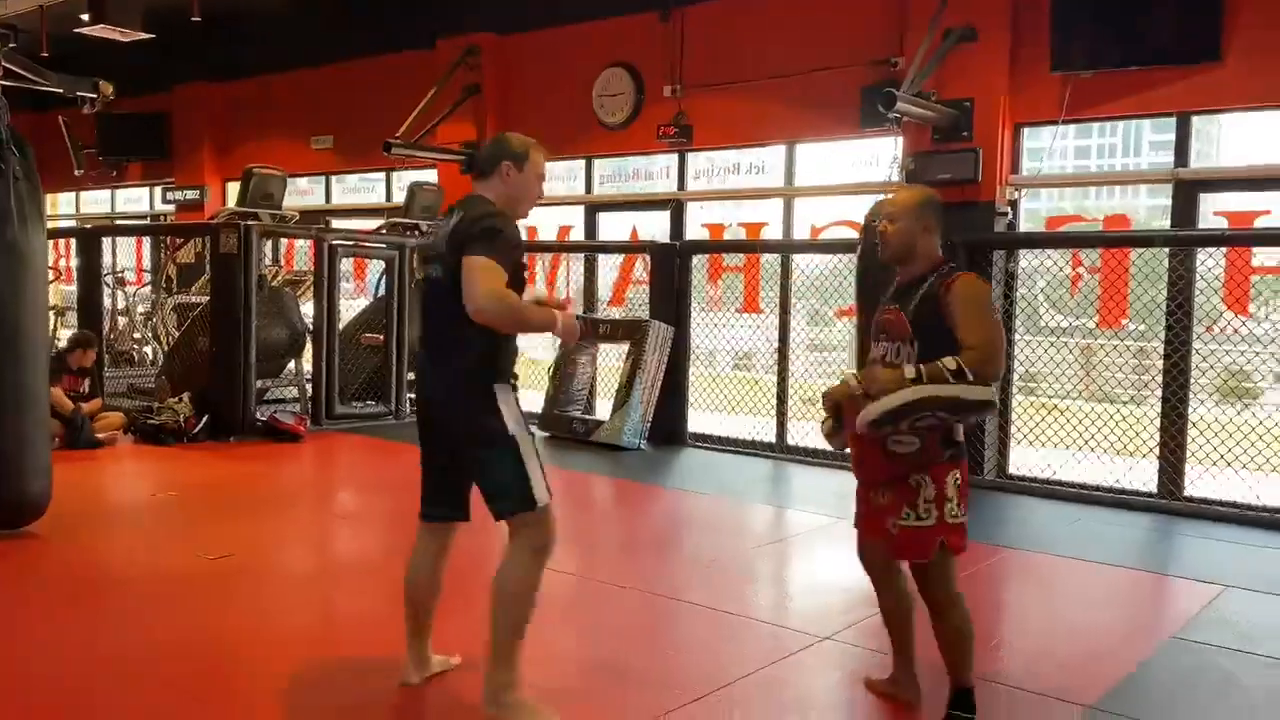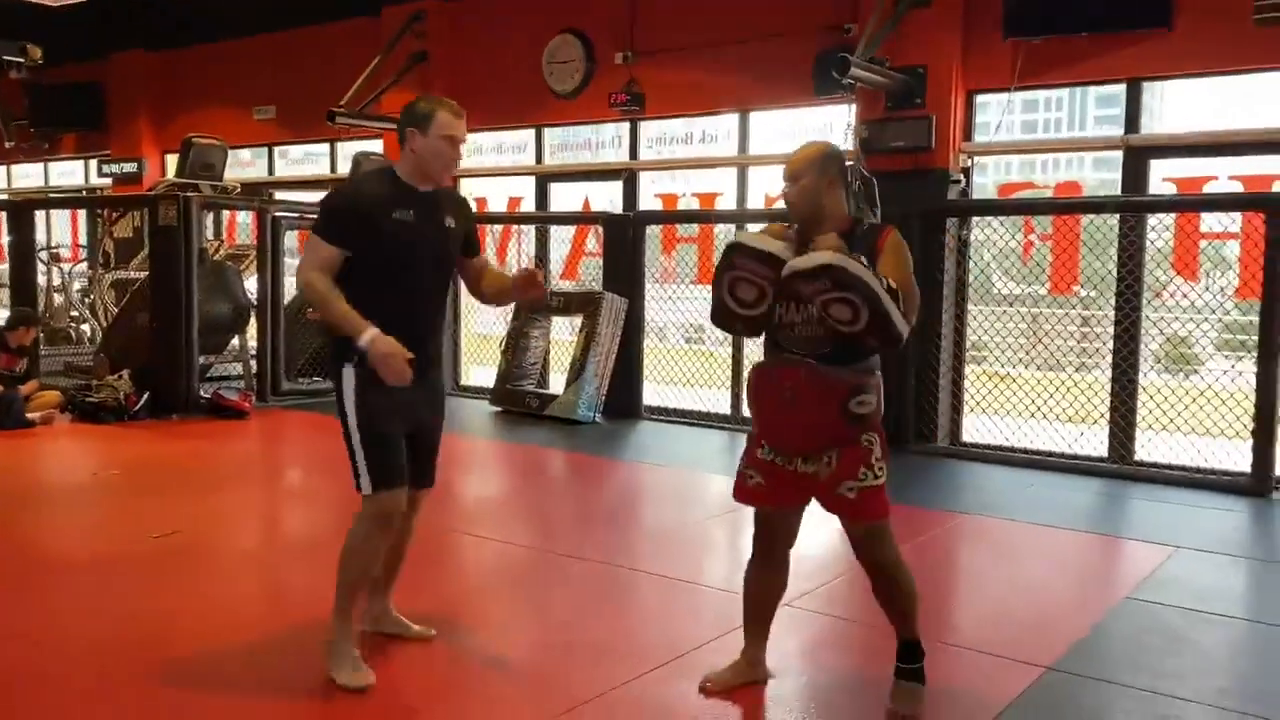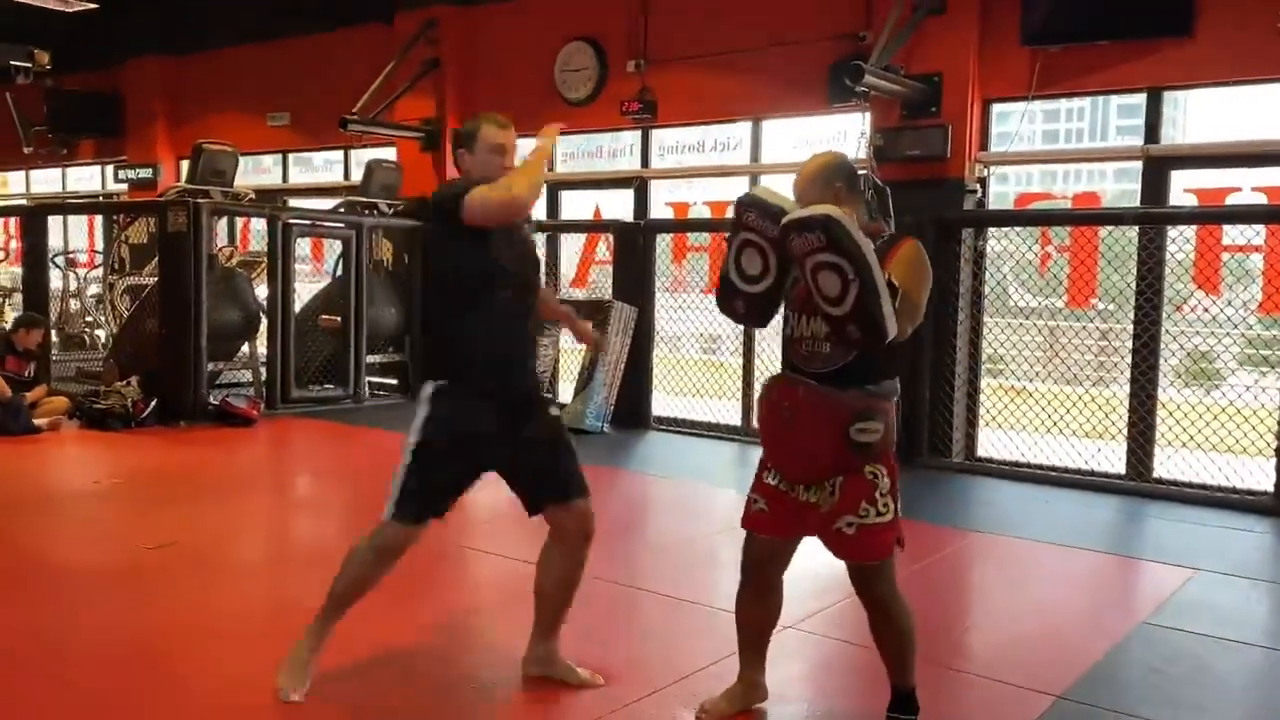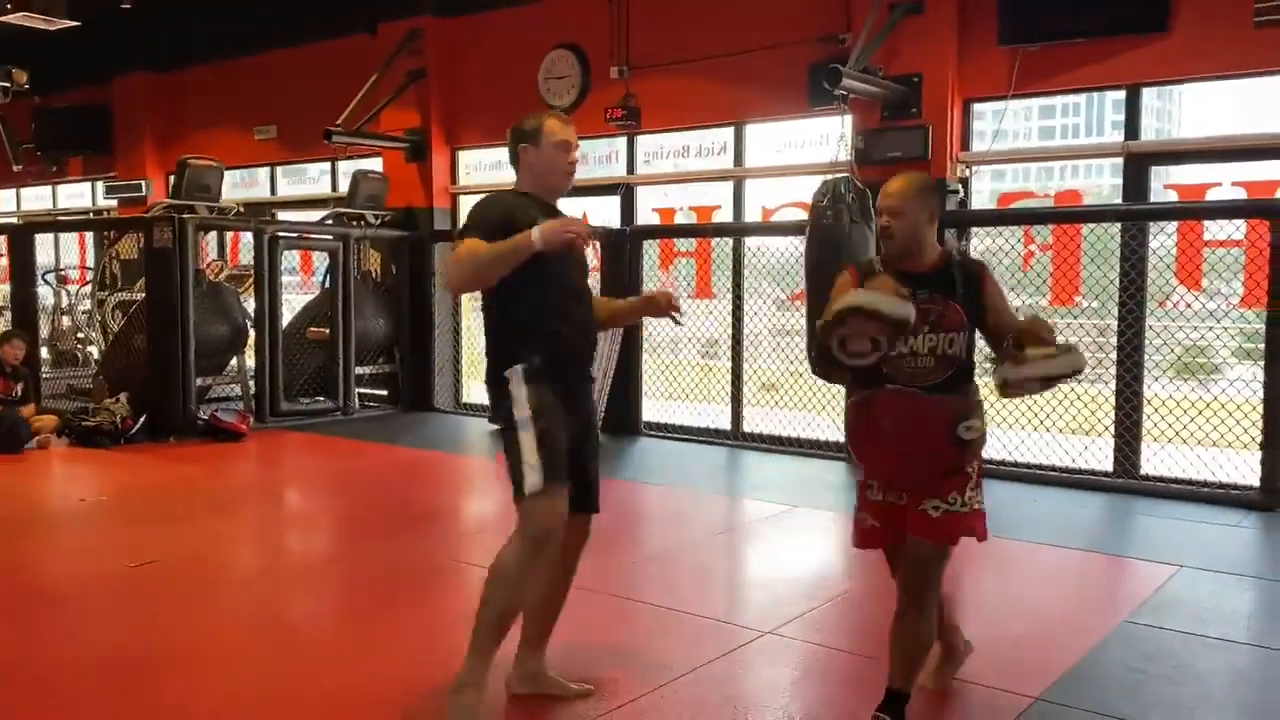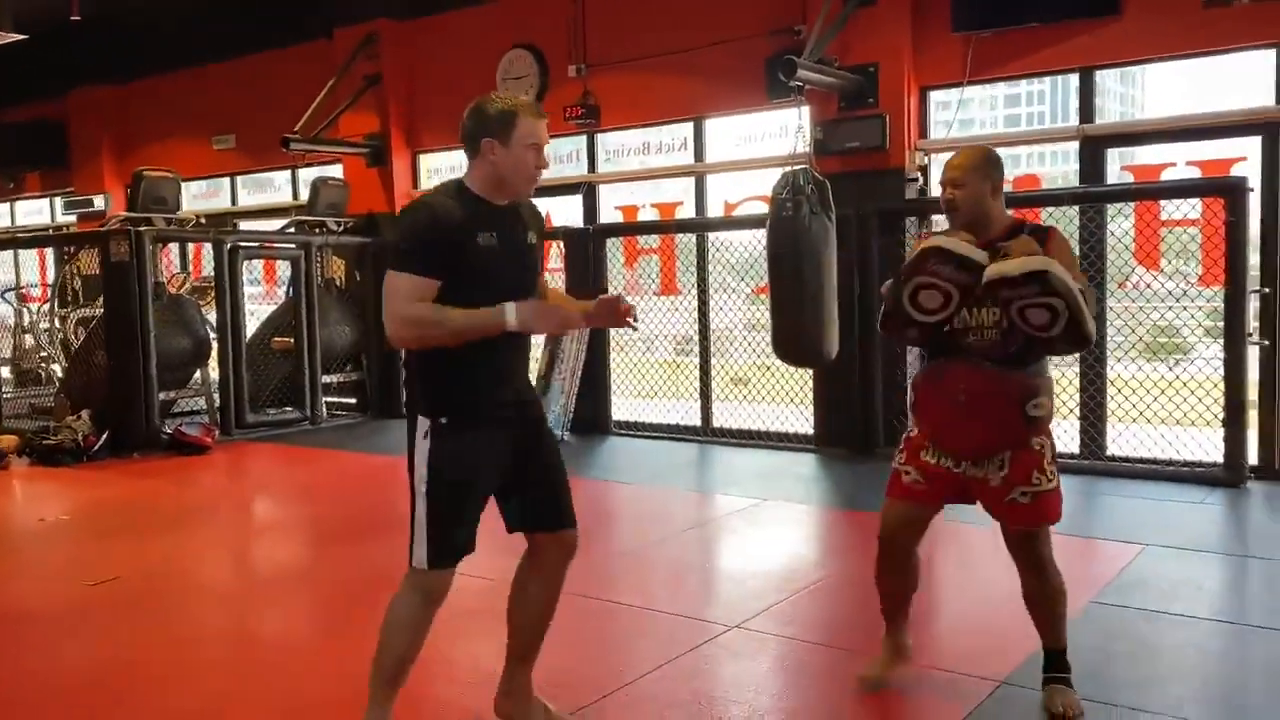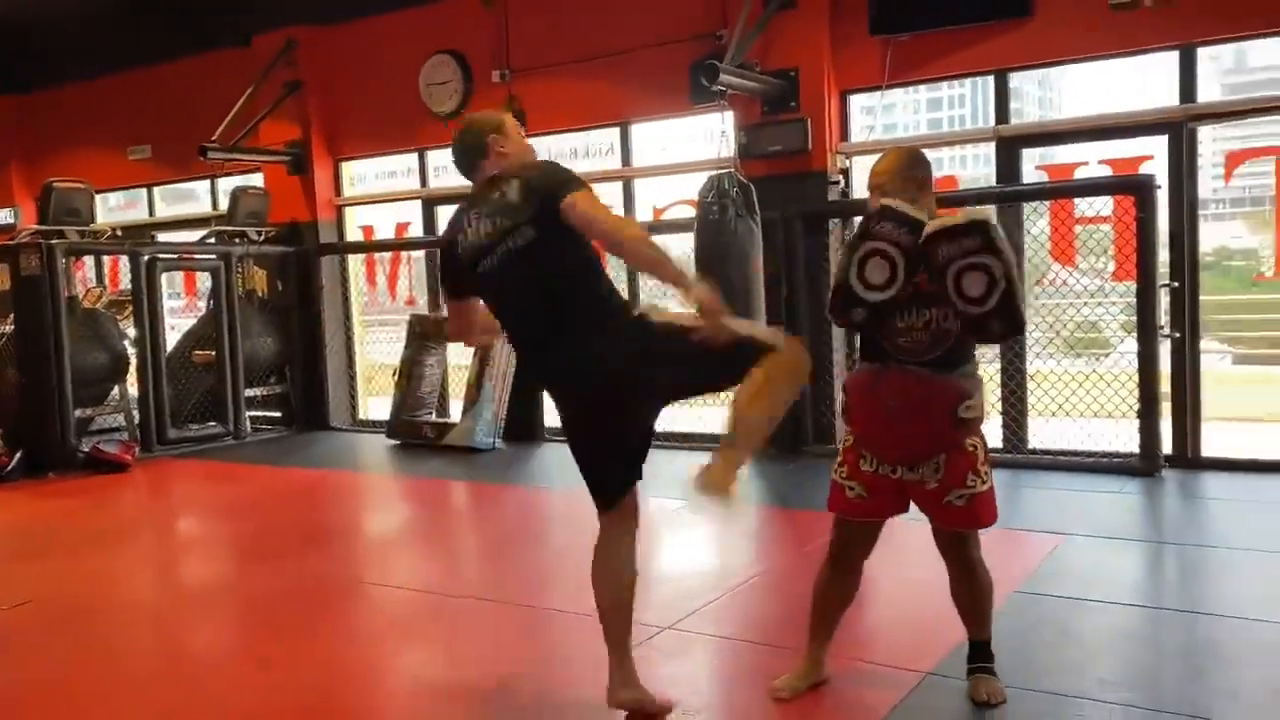
dt=0.7s
person 1, frame 1
left shoulder: (460, 221)
right shoulder: (492, 223)
right elbow: (485, 302)
left wrist: (524, 312)
right wrist: (551, 318)
left hip: (437, 390)
right hip: (477, 394)
left knee: (436, 524)
right knee: (533, 529)
left ankle: (416, 656)
person 1, frame 2
left shoulder: (454, 207)
right shoulder: (359, 196)
left elbow: (481, 282)
right elbow: (311, 276)
left wrist: (519, 285)
right wrist: (369, 338)
left hip: (425, 372)
right hip: (370, 372)
left knee: (410, 498)
right knee: (384, 502)
left ankle: (378, 608)
right ankle: (341, 640)
person 1, frame 3
left shoulder: (512, 232)
right shoulder: (455, 201)
right elbow: (514, 201)
left wrist: (568, 317)
right wrist: (546, 148)
left hip: (518, 394)
right hip: (458, 393)
left knee: (576, 522)
right knee: (397, 534)
left ankle: (543, 650)
right ankle: (311, 642)
person 1, frame 4
left shoulder: (562, 224)
right shoulder: (501, 210)
right elbow: (458, 275)
left wrist: (641, 306)
right wrist: (533, 241)
left hip: (571, 383)
right hip: (529, 377)
left knee: (573, 527)
right knee: (541, 522)
left ankle: (529, 666)
person 1, frame 5
left shoulder: (526, 217)
right shoulder: (431, 218)
right elbow: (402, 321)
left wrist: (592, 312)
right wrist: (510, 317)
left hip: (515, 408)
right hip: (449, 421)
left knee: (555, 542)
right knee: (431, 576)
person 1, frame 6
left shoulder: (455, 235)
right shoulder: (543, 182)
left elbow: (463, 325)
right elbow: (608, 229)
right wrist: (689, 284)
left hip: (572, 385)
right hip: (624, 350)
left knee: (619, 520)
right knee: (787, 355)
right ankle: (729, 461)
person 2, frame 1
left shoulder: (958, 288)
right shoulder: (897, 289)
left elbow: (987, 364)
left wrist: (906, 378)
right wrist: (859, 387)
left hip: (925, 461)
right hip: (883, 455)
left knee: (935, 583)
right knee: (880, 563)
right ankle: (904, 677)
person 2, frame 2
left shoulder: (880, 242)
right shoulder: (785, 243)
left elbow: (901, 319)
right elbow: (737, 317)
left wrist: (846, 264)
right wrist: (757, 259)
left hip: (847, 419)
right hip: (782, 414)
left knee: (875, 547)
right knee: (769, 539)
left ankle: (911, 662)
right ankle: (753, 657)
person 2, frame 3
left shoulder: (901, 252)
right shoulder: (805, 247)
left elbow: (892, 326)
right elbow: (746, 308)
left wrist: (850, 248)
right wrist: (760, 240)
left hip: (857, 446)
right hip: (792, 436)
left knee: (875, 581)
right knee: (759, 562)
person 2, frame 4
left shoulder: (972, 278)
right shoulder: (858, 279)
left elbow: (1010, 346)
left wrist: (1034, 338)
right wrist: (864, 307)
left hip: (949, 450)
right hip: (883, 448)
left knee: (919, 579)
right knee: (909, 574)
right ankle: (952, 642)
person 2, frame 5
left shoulder: (1042, 242)
right shoulder: (933, 247)
left elbow: (1076, 332)
right elbow: (895, 320)
left wrist: (1035, 270)
right wrist: (938, 267)
left hip: (1014, 423)
right hip: (939, 418)
left knee: (1032, 550)
right knee: (894, 534)
left ankle: (1057, 672)
right ankle: (894, 644)
person 2, frame 6
right shoulder: (870, 241)
left elbow: (1002, 322)
right elbow: (845, 309)
left wrist: (980, 242)
right wrist: (883, 233)
left hip: (947, 420)
right hip: (873, 418)
left knee: (961, 548)
right knee: (846, 546)
left ankle: (981, 660)
right ankle: (813, 661)
